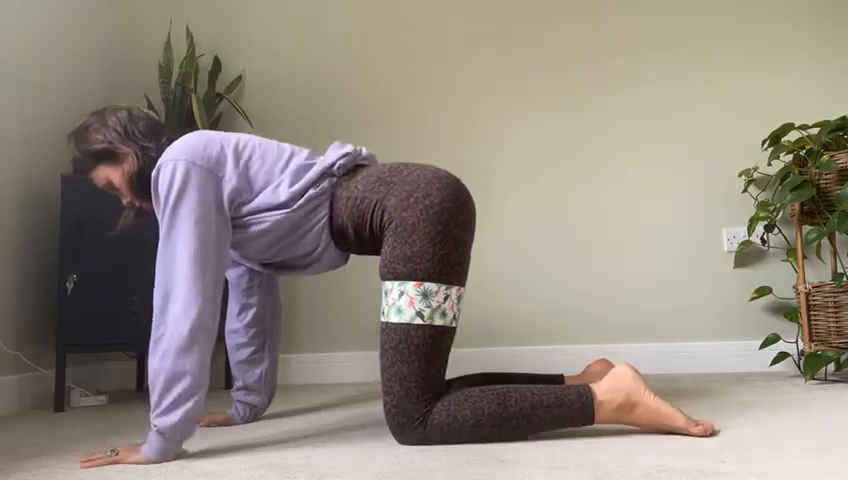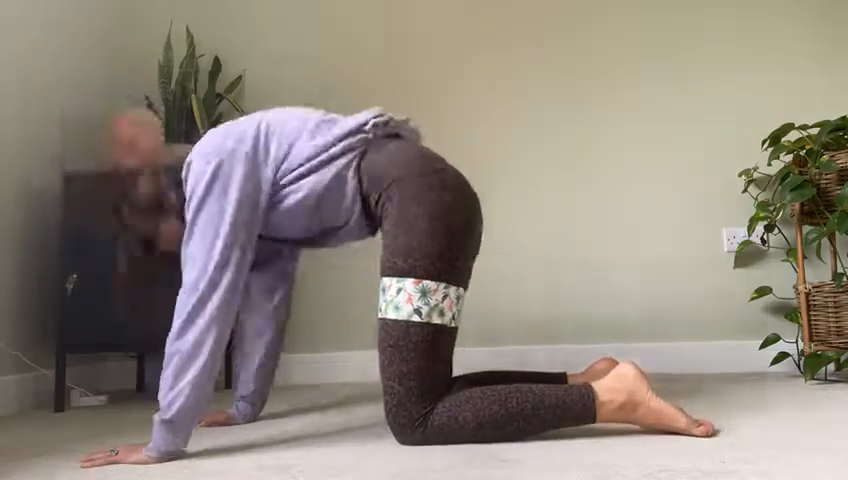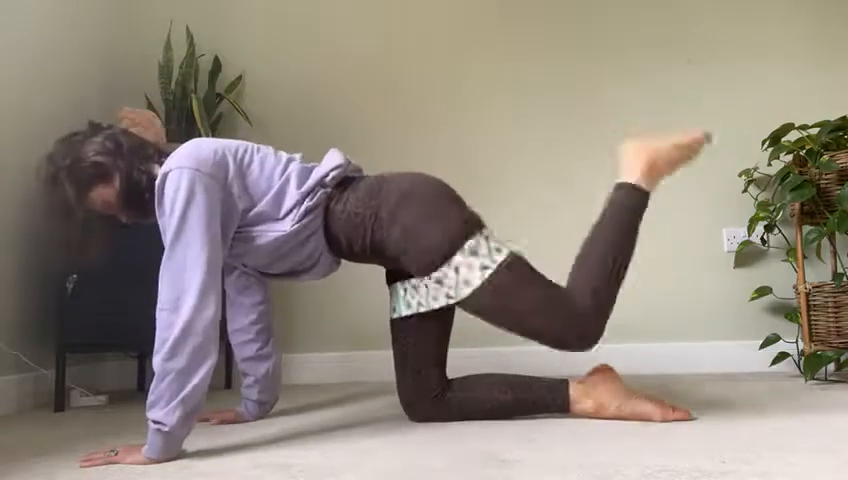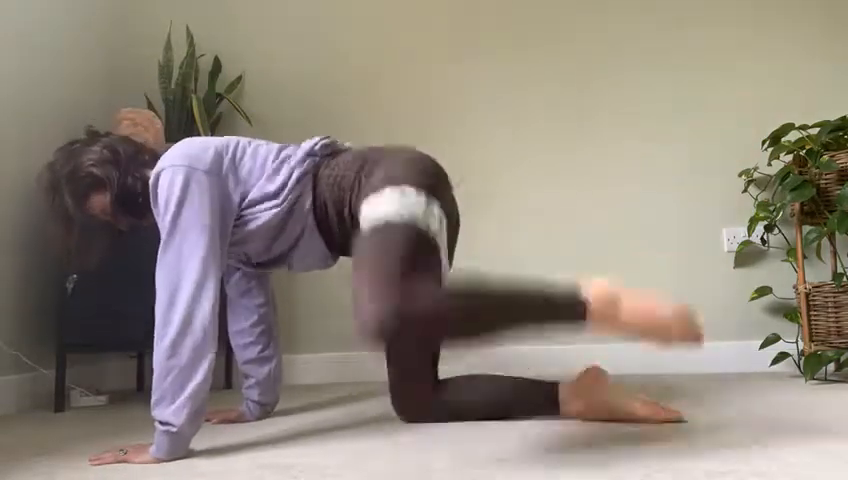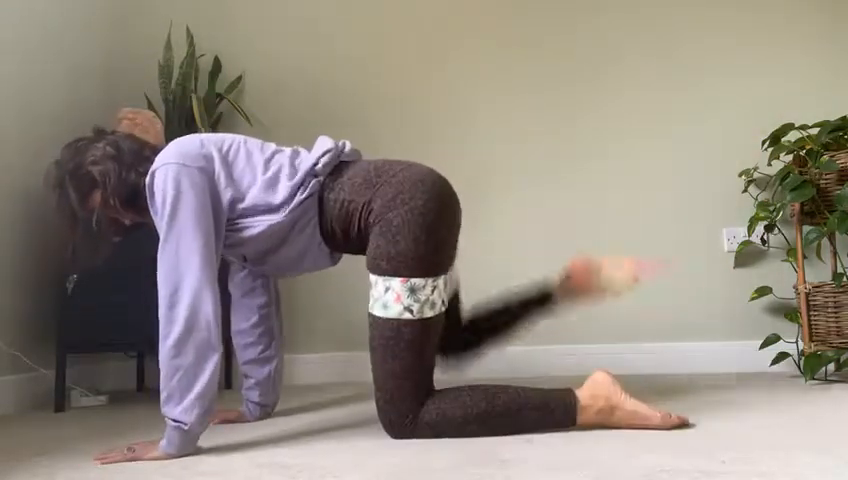
dt=1s
person 1, frame 1
left shoulder: (182, 164)
right shoulder: (214, 174)
left elbow: (187, 307)
right elbow: (249, 284)
left wrist: (162, 440)
right wrist: (248, 401)
left hip: (415, 207)
right hip: (416, 209)
left knee: (414, 421)
right knee: (418, 393)
left ankle: (607, 400)
right ankle: (584, 380)
person 1, frame 2
left shoulder: (213, 160)
right shoulder: (239, 158)
left elbow: (207, 295)
right elbow: (263, 283)
left wrist: (165, 439)
right wrist: (247, 403)
left hip: (419, 193)
right hip: (429, 200)
left knee: (414, 420)
right knee: (424, 390)
left ankle: (611, 398)
right ankle: (586, 380)
person 1, frame 3
left shoulder: (187, 172)
right shoulder: (195, 182)
left elbow: (188, 311)
right elbow: (243, 290)
left wrist: (158, 440)
right wrist: (254, 401)
left hip: (407, 216)
right hip: (398, 235)
left knee: (578, 319)
right knee: (426, 401)
left ankle: (638, 171)
right ankle: (587, 393)
person 1, frame 4
left shoulder: (179, 175)
right shoulder: (201, 176)
left elbow: (185, 304)
right elbow: (242, 283)
left wrist: (169, 439)
right wrist: (257, 401)
left hip: (390, 179)
right hip: (388, 199)
left knee: (381, 313)
right knee: (417, 399)
left ankle: (594, 305)
right ankle: (583, 394)
person 1, frame 5
left shoulder: (172, 170)
right shoulder: (204, 177)
left elbow: (188, 304)
right elbow: (250, 284)
left wrist: (177, 436)
right wrist: (258, 400)
left hip: (400, 206)
right hip: (404, 199)
left knee: (404, 417)
right knee: (454, 342)
left ankle: (592, 402)
right ankle: (568, 284)
